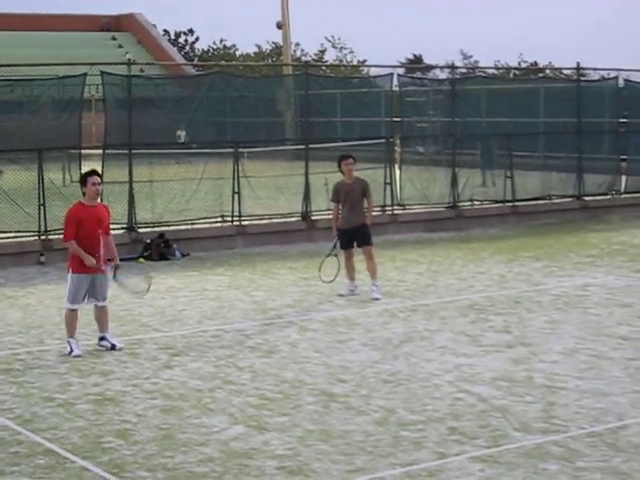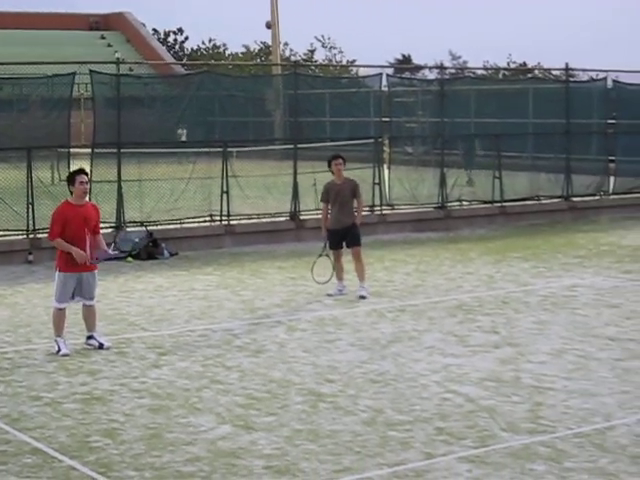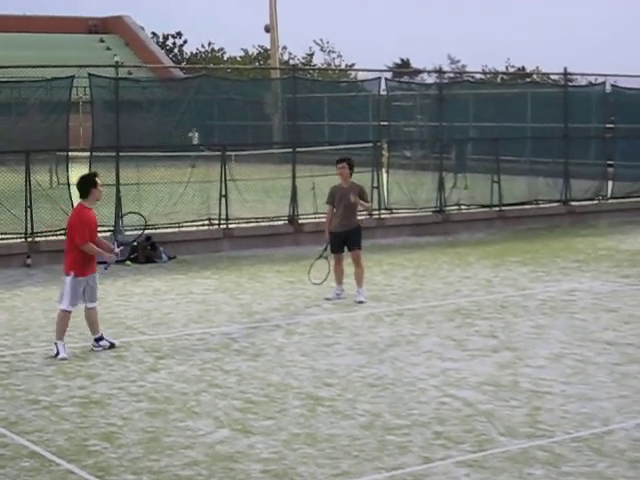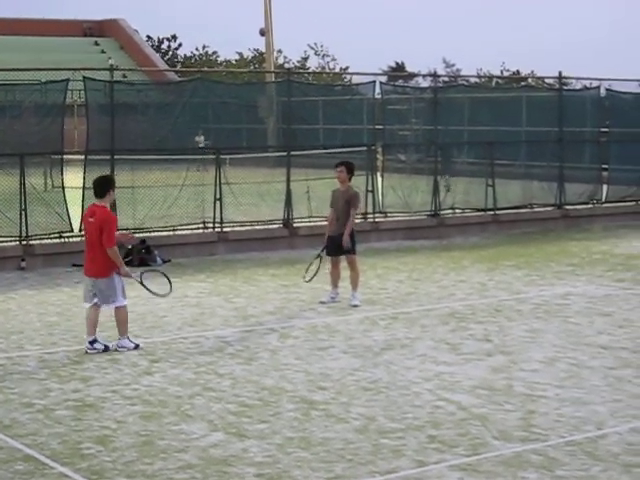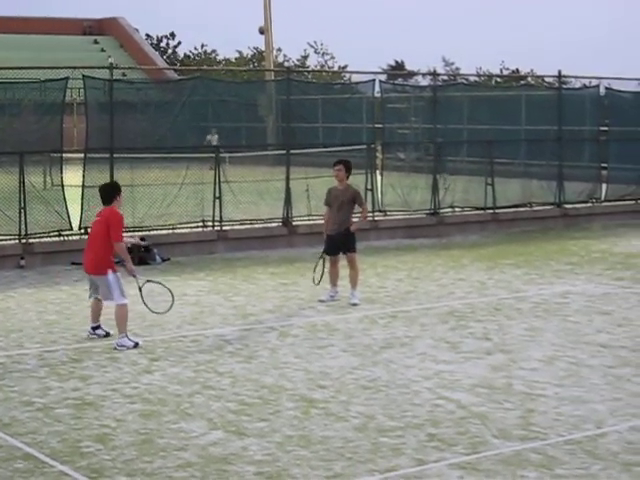
dt=0.5s
person 1, frame 1
left shoulder: (105, 210)
right shoulder: (74, 212)
right elbow: (68, 241)
left wrist: (115, 257)
right wrist: (85, 257)
left hip: (101, 266)
right hip: (80, 268)
left knee: (101, 302)
right knee: (73, 305)
left ankle: (104, 337)
right ankle: (71, 341)
person 1, frame 2
left shoulder: (94, 209)
right shoulder: (62, 210)
right elbow: (54, 238)
left wrist: (103, 248)
right wrist: (73, 250)
left hip: (89, 266)
right hip: (67, 267)
left knee: (89, 302)
right knee: (60, 304)
left ankle: (92, 336)
right ankle: (59, 340)
person 1, frame 3
left shoulder: (90, 211)
right shoulder: (80, 214)
right elbow: (84, 244)
left wrist: (110, 247)
right wrist: (104, 255)
left hip: (89, 268)
right hip: (76, 269)
left knee: (91, 305)
right knee: (67, 307)
left ankle: (98, 339)
right ankle: (59, 343)
person 1, frame 4
left shoulder: (88, 212)
right shoulder: (108, 216)
right elbow: (110, 246)
left wrist: (119, 236)
right wrist: (122, 266)
left hip: (90, 268)
right hip: (107, 269)
left knee: (93, 305)
right knee: (120, 303)
left ankle: (92, 341)
right ankle: (123, 340)
person 1, frame 5
left shoulder: (100, 215)
right shoulder: (115, 215)
right elbow: (117, 243)
left wrist: (131, 241)
right wrist: (128, 263)
left hip: (89, 263)
right hip: (103, 265)
left knee: (97, 295)
right knee: (120, 301)
left ankle: (95, 328)
right ankle: (122, 339)
person 2, frame 1
left shoulder: (362, 183)
right shoulder: (338, 186)
left elbow: (370, 202)
right elbow: (336, 207)
left wrist: (368, 218)
right wrist: (334, 226)
left hip: (361, 224)
right hip: (344, 226)
left knee: (368, 253)
right knee: (348, 256)
left ankle: (375, 286)
right ankle: (352, 286)
person 2, frame 2
left shoulder: (352, 183)
right shoulder: (328, 187)
left elbow: (360, 202)
right elbow: (325, 208)
left wrist: (358, 219)
right wrist: (323, 227)
left hip: (350, 225)
right hip: (334, 227)
left knee: (357, 255)
right knee: (337, 257)
left ankle: (362, 286)
right ankle: (340, 286)
person 2, frame 3
left shoulder: (358, 188)
right shoulder: (334, 190)
left elbow: (369, 205)
right elbow: (330, 211)
left wrist: (359, 203)
right wrist: (327, 230)
left hip: (353, 228)
right hip: (336, 230)
left knee: (357, 259)
right knee: (337, 260)
left ankle: (360, 291)
right ankle: (339, 290)
person 2, frame 4
left shoulder: (353, 193)
right shoulder: (334, 192)
left elbow: (353, 215)
left wrist: (347, 234)
right wrist: (327, 232)
left hip: (346, 234)
right hip: (333, 234)
left knee: (352, 263)
right knee: (334, 263)
left ankle: (355, 295)
right ankle: (334, 293)
person 2, frame 5
left shoulder: (353, 192)
right shoulder: (330, 191)
left elbow: (364, 210)
right elbow: (327, 212)
left wrist: (357, 224)
right wrist: (325, 231)
left hip: (347, 232)
right hip: (331, 233)
left knee: (352, 261)
right knee: (333, 262)
left ankle: (354, 293)
right ankle: (333, 292)
